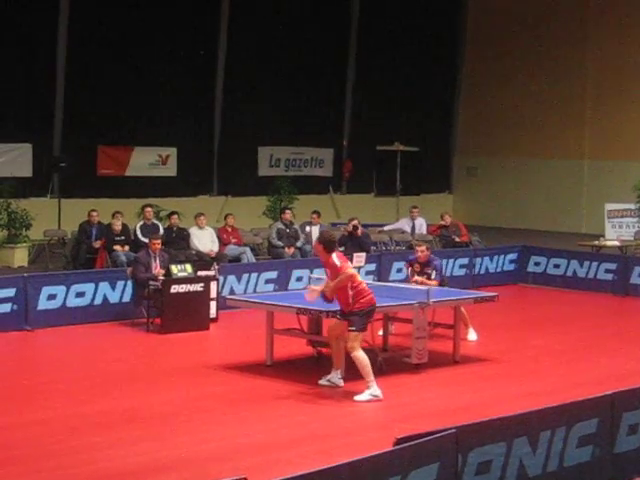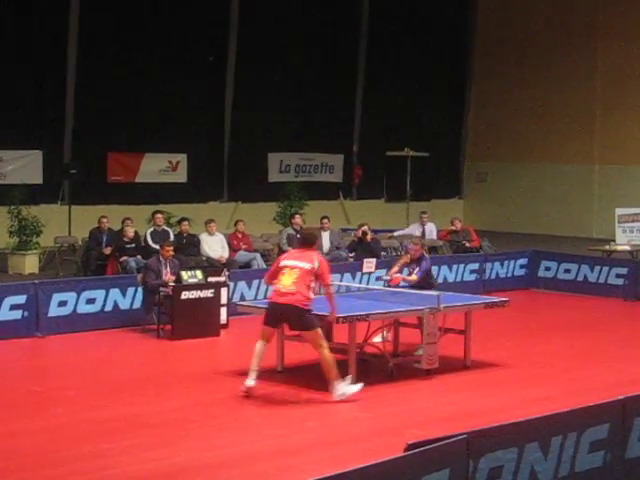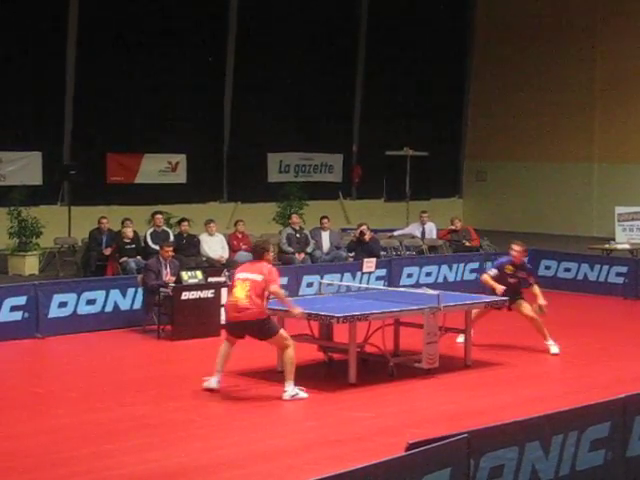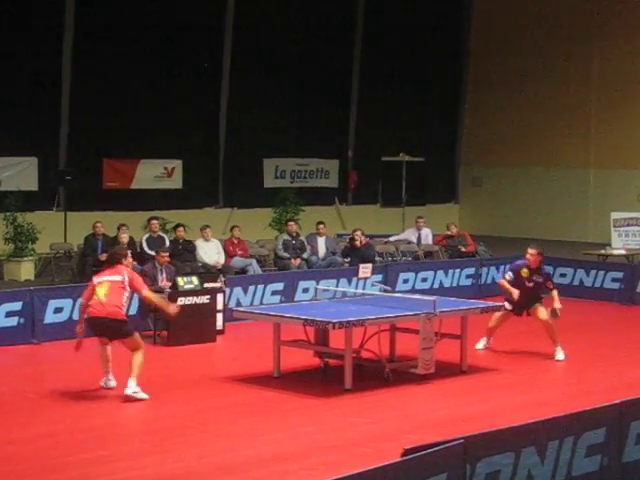
dt=1s
person 1, frame 1
left shoulder: (334, 258)
right shoulder: (329, 259)
left elbow: (350, 274)
left wrist: (329, 287)
right wrist: (322, 288)
left hip: (362, 305)
right hip: (352, 305)
left knee: (353, 347)
right knee: (333, 333)
left ankle: (373, 389)
right ankle: (336, 376)
person 1, frame 2
left shoulder: (285, 256)
right shoulder: (318, 259)
left elbow: (268, 279)
right elbow: (328, 287)
right wrist: (333, 308)
left hip: (276, 303)
right hip: (298, 306)
left knee: (263, 340)
right knee: (321, 347)
left ankle: (252, 379)
right ankle: (339, 387)
person 1, frame 3
left shoulder: (241, 269)
right shoulder: (269, 269)
right elbow: (275, 290)
right wrist: (292, 307)
left hip: (233, 317)
right hip: (255, 318)
left knee: (229, 341)
right knee: (287, 346)
left ankle: (215, 379)
right ankle: (289, 388)
person 1, frame 4
left shoulder: (97, 277)
right shoulder: (129, 274)
left elbow: (84, 301)
right elbow: (146, 294)
left wrist: (80, 324)
right wrist: (167, 306)
left hip: (93, 318)
right hip: (114, 317)
left knee: (104, 343)
right knee: (138, 349)
left ankle: (108, 378)
right ankle: (132, 386)
person 2, frame 1
left shoulder: (436, 263)
right shoulder: (412, 260)
left elbow: (434, 284)
left wrist: (422, 280)
right wrist: (413, 279)
left hip: (438, 287)
left ankle: (469, 329)
right ankle: (389, 326)
person 2, frame 2
left shoulder: (424, 263)
right shoulder: (411, 254)
left elbow: (414, 279)
left wrist: (401, 277)
right wrist: (396, 269)
left hip: (426, 290)
right hip: (413, 288)
right ankle: (386, 334)
person 2, frame 3
left shoulder: (527, 269)
right shoulder: (502, 262)
left elbow: (533, 285)
right elbow: (484, 277)
left wrist: (540, 298)
right wrist: (496, 285)
left hip: (514, 297)
right hip: (497, 295)
left knee: (531, 315)
right knee: (475, 315)
left ankle: (549, 342)
person 2, frame 4
left shoulder: (545, 273)
right shoulder: (518, 266)
left elbow: (553, 289)
right elbow: (502, 281)
left wrist: (556, 302)
right wrist: (512, 290)
left hip: (533, 301)
right hip: (515, 300)
left knee: (545, 319)
right knee: (492, 325)
left ankle: (558, 348)
right ankle: (486, 339)
